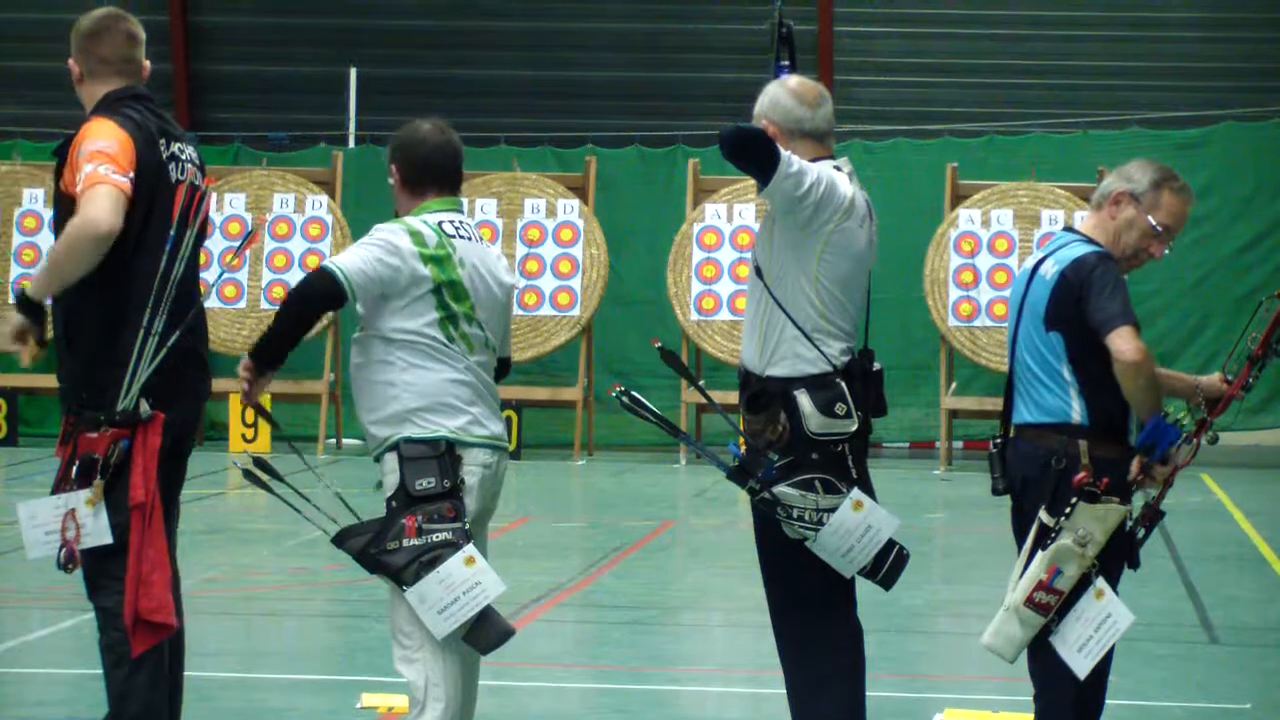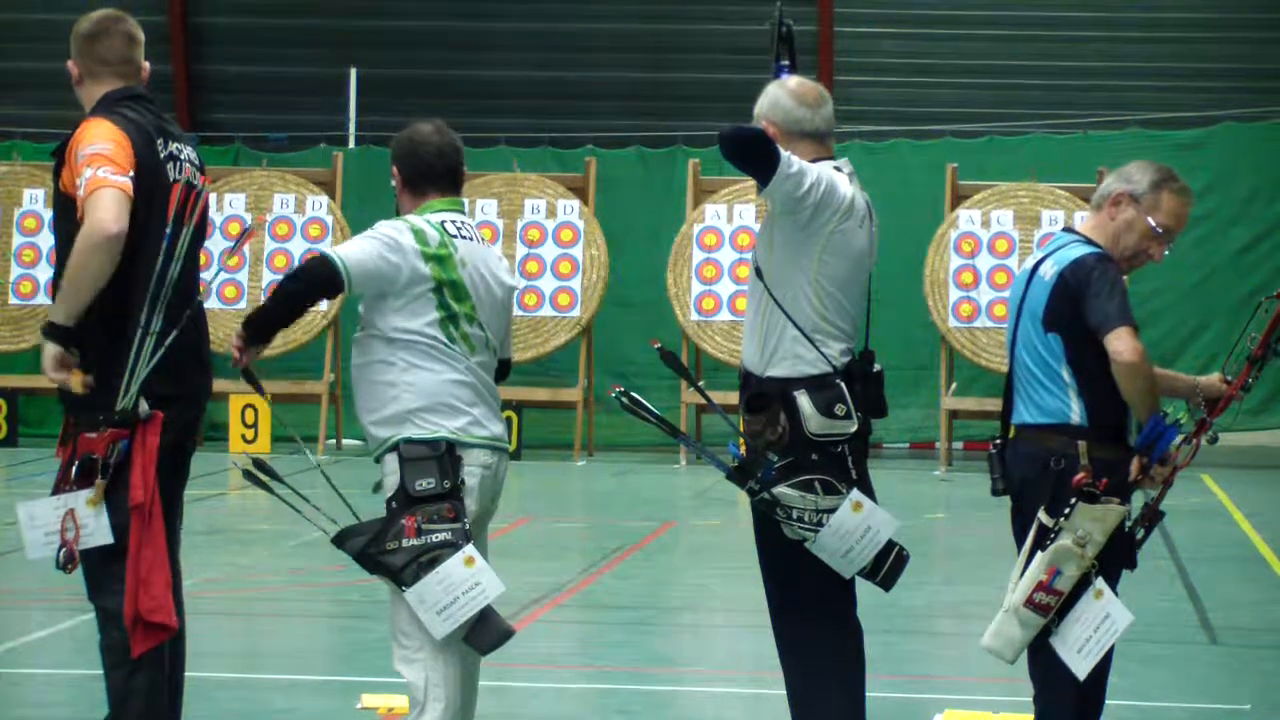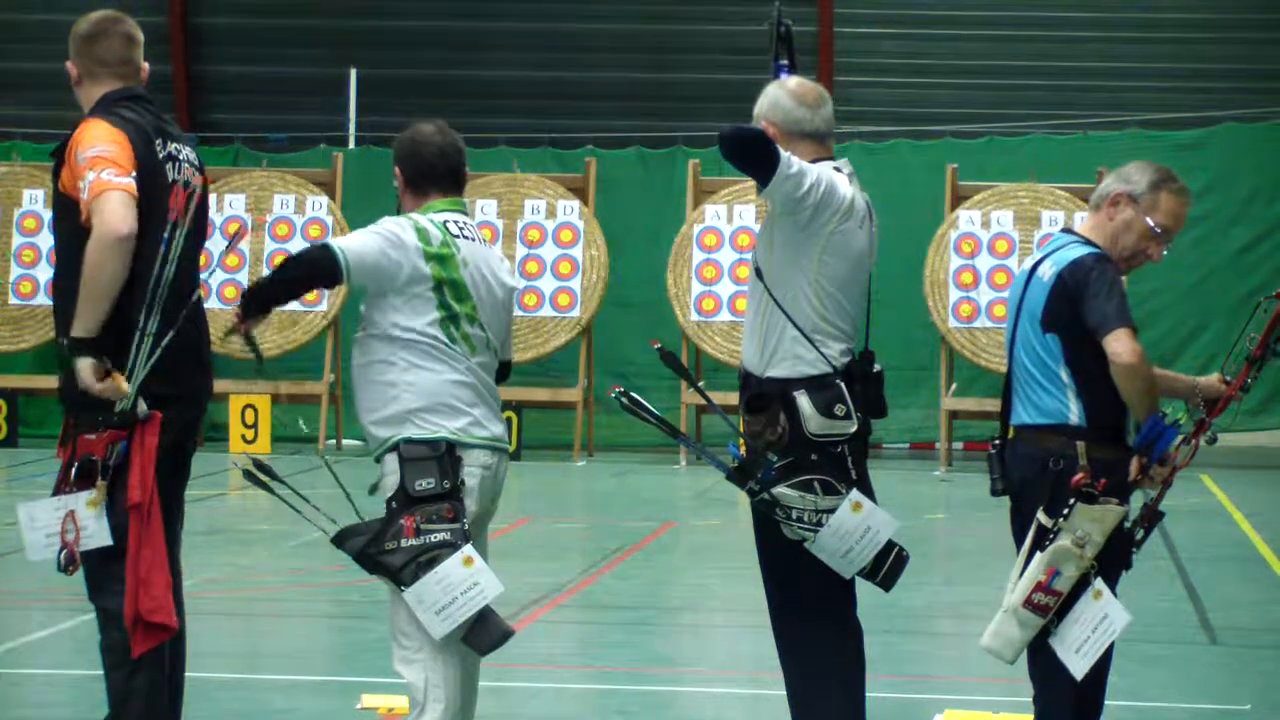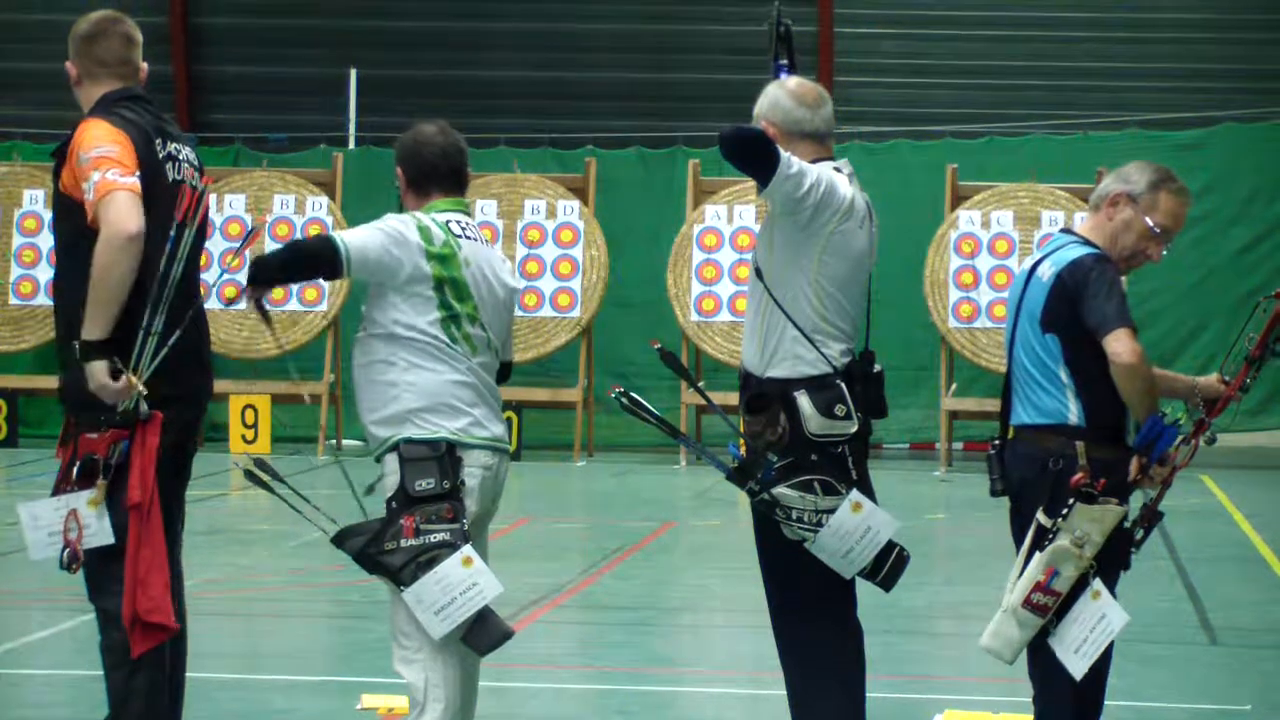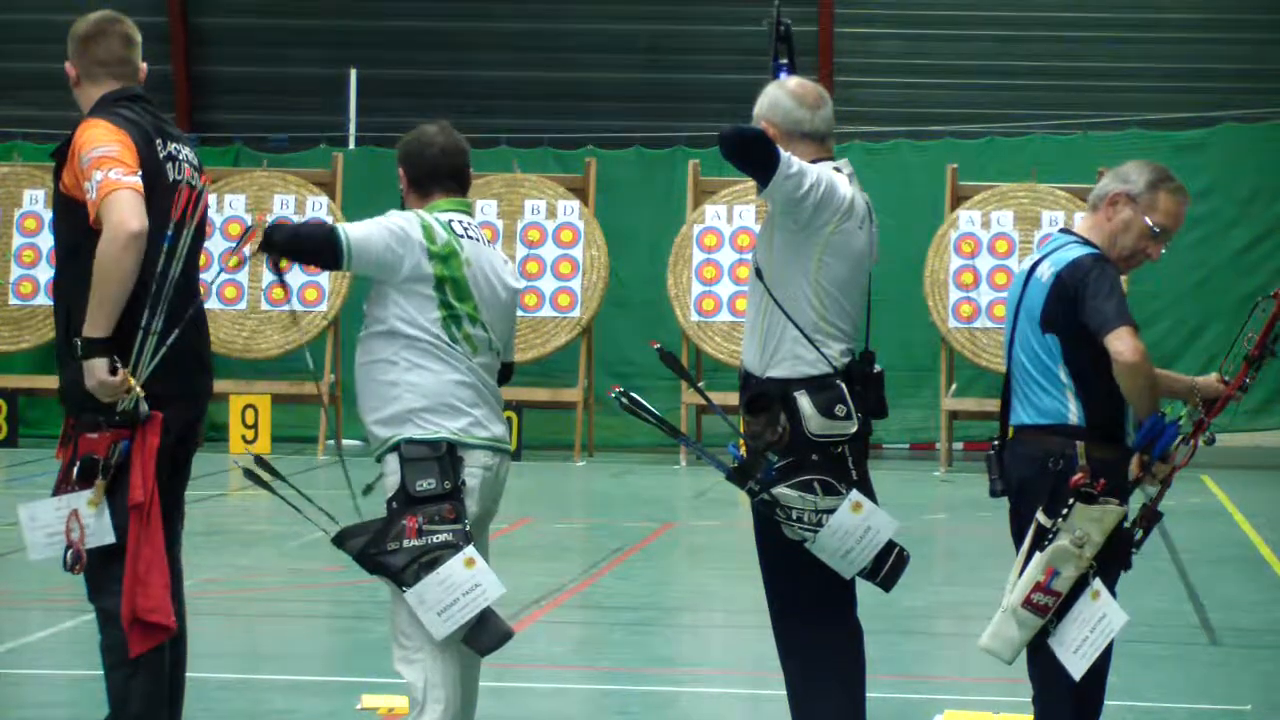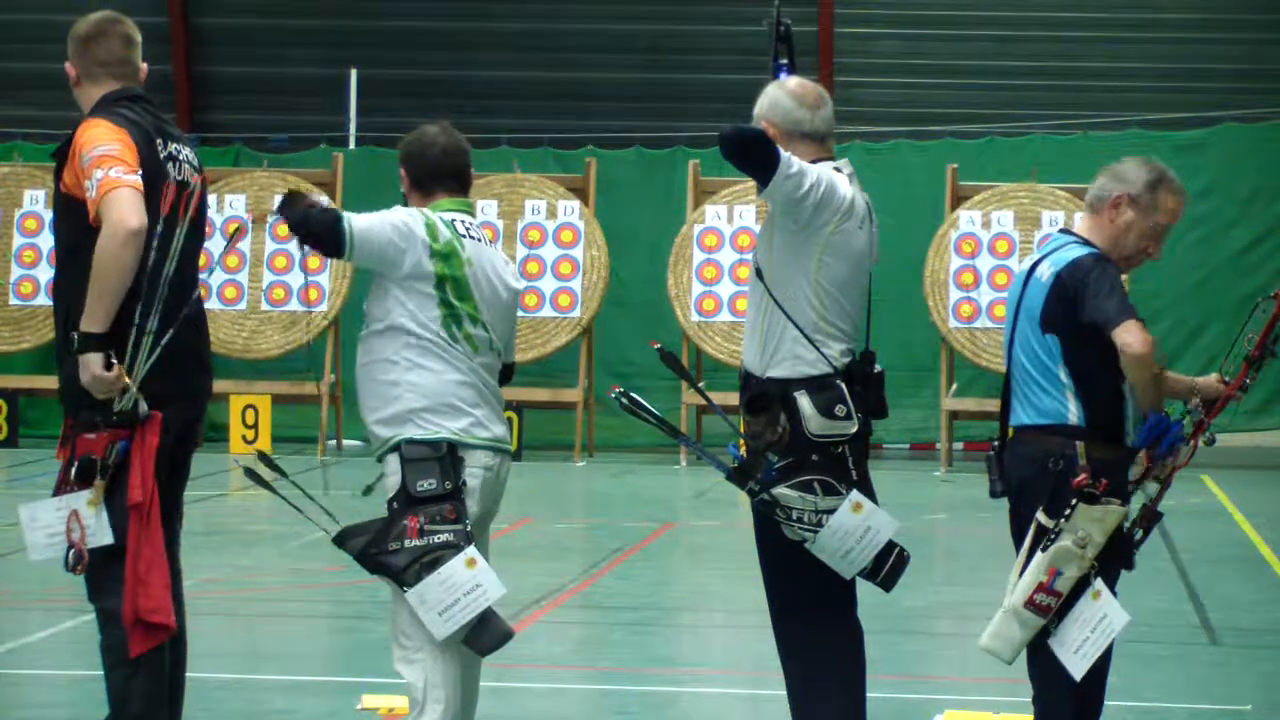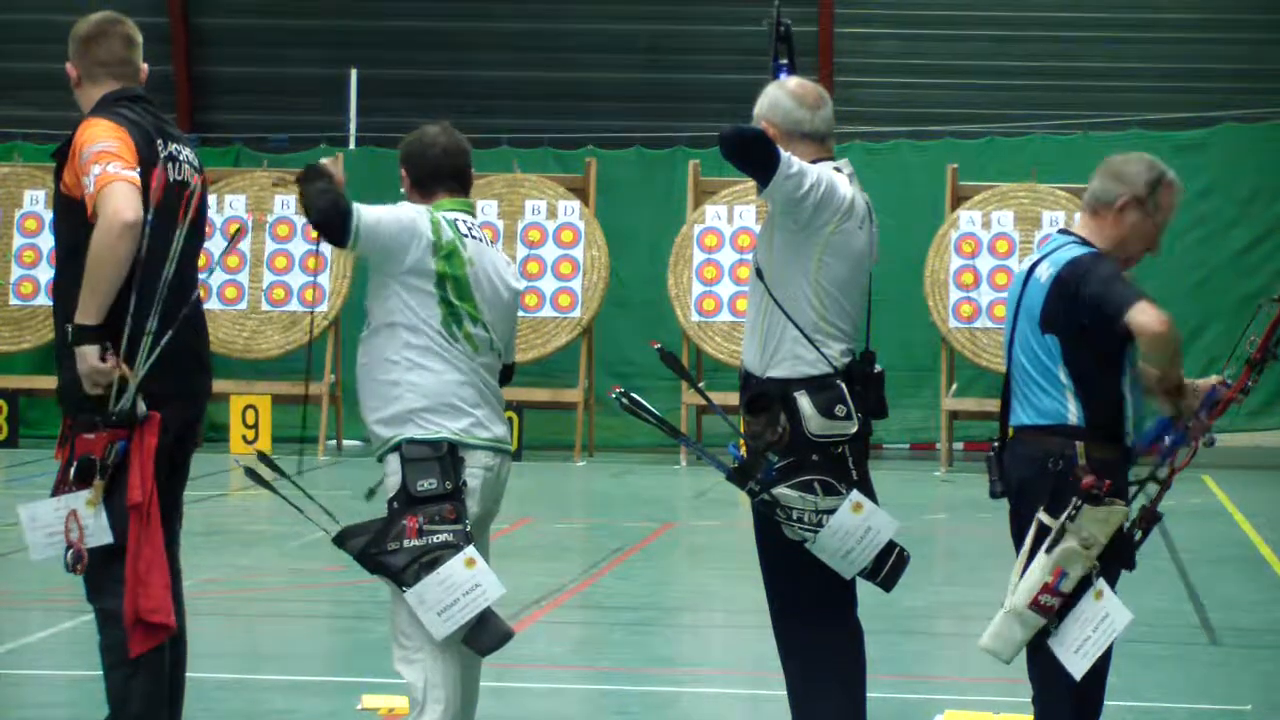
dt=0.1s
person 1, frame 1
left shoulder: (106, 133)
right shoulder: (176, 139)
left elbow: (99, 223)
left hip: (120, 387)
right hip: (172, 379)
left knee: (117, 568)
right knee: (149, 562)
person 1, frame 2
left shoulder: (102, 134)
right shoulder: (174, 141)
left elbow: (105, 227)
left wrist: (59, 328)
left hip: (123, 389)
right hip: (174, 380)
left knee: (122, 571)
right knee: (151, 561)
person 1, frame 3
left shoulder: (100, 134)
right shoulder: (174, 142)
left elbow: (115, 230)
left wrist: (81, 341)
left hip: (122, 388)
right hip: (176, 380)
left knee: (121, 572)
right knee: (154, 562)
person 1, frame 4
left shoulder: (100, 134)
right shoulder: (174, 142)
left elbow: (123, 230)
left wrist: (92, 345)
left hip: (125, 389)
right hip: (177, 380)
left knee: (121, 572)
right knee: (155, 563)
person 1, frame 5
left shoulder: (101, 135)
right shoulder: (173, 141)
left elbow: (126, 228)
left wrist: (94, 344)
left hip: (123, 387)
right hip: (176, 381)
left knee: (120, 573)
right knee: (154, 564)
person 1, frame 6
left shoulder: (100, 134)
right shoulder: (173, 141)
left elbow: (126, 225)
left wrist: (90, 340)
left hip: (123, 388)
right hip: (175, 381)
left knee: (120, 572)
right knee: (152, 564)
person 1, frame 7
left shoulder: (102, 133)
right shoulder: (174, 142)
left elbow: (120, 219)
left wrist: (84, 331)
left hip: (121, 387)
right hip: (175, 381)
left knee: (119, 574)
right knee: (153, 564)
person 2, frame 1
left shoulder: (814, 189)
right shoulder: (841, 191)
left elbow: (736, 142)
left wrist: (768, 139)
left hip: (802, 419)
right hip: (816, 407)
left knee: (812, 599)
right knee: (809, 594)
person 2, frame 2
left shoulder: (816, 189)
right shoulder: (842, 192)
left elbow: (737, 142)
left wrist: (766, 140)
left hip: (803, 420)
right hip: (814, 409)
left knee: (812, 601)
right knee: (809, 597)
person 2, frame 3
left shoulder: (815, 189)
right shoulder: (843, 192)
left elbow: (738, 143)
left wrist: (769, 141)
left hip: (802, 420)
right hip: (817, 408)
left knee: (812, 601)
right knee: (810, 595)
person 2, frame 4
left shoulder: (816, 190)
right shoulder: (842, 192)
left elbow: (737, 142)
left wrist: (765, 141)
left hip: (803, 421)
right hip: (816, 411)
left knee: (812, 601)
right knee: (809, 596)
person 2, frame 5
left shoulder: (816, 191)
right shoulder: (843, 193)
left elbow: (738, 144)
left wrist: (766, 140)
left hip: (803, 421)
right hip: (815, 411)
left knee: (813, 600)
right knee: (810, 596)
person 2, frame 6
left shoulder: (817, 192)
right shoulder: (843, 193)
left elbow: (737, 143)
left wrist: (765, 139)
left hip: (803, 422)
right hip: (814, 412)
left knee: (813, 601)
right knee: (810, 597)
person 2, frame 7
left shoulder: (815, 192)
right shoulder: (842, 192)
left elbow: (737, 143)
left wrist: (765, 135)
left hip: (802, 420)
right hip: (815, 410)
left knee: (813, 601)
right knee: (812, 597)
person 3, frame 1
left shoulder: (404, 240)
right shoulder: (490, 255)
left elbow: (315, 295)
left wrist: (262, 358)
right hip: (477, 451)
left knee: (425, 624)
person 3, frame 2
left shoulder: (404, 239)
right shoulder: (491, 256)
left elbow: (312, 279)
left wrist: (254, 331)
right hip: (478, 451)
left knee: (424, 623)
person 3, frame 3
left shoulder: (406, 237)
right shoulder: (493, 258)
left elbow: (314, 265)
left wrist: (253, 302)
right hip: (478, 452)
left knee: (424, 626)
person 3, frame 4
left shoulder: (409, 235)
right shoulder: (494, 258)
left elbow: (317, 255)
left wrist: (259, 271)
right hip: (479, 452)
left knee: (425, 626)
person 3, frame 5
left shoulder: (411, 234)
right shoulder: (497, 259)
left elbow: (319, 243)
left wrist: (272, 239)
right hip: (479, 451)
left knee: (424, 623)
person 3, frame 6
left shoulder: (414, 232)
right shoulder: (497, 259)
left elbow: (323, 228)
left wrist: (295, 202)
right hip: (480, 452)
left knee: (425, 622)
person 3, frame 7
left shoulder: (416, 228)
right shoulder: (497, 259)
left elbow: (330, 216)
left wrist: (319, 176)
right hip: (478, 452)
left knee: (424, 625)
person 4, frame 1
left shoulder: (1049, 258)
right shoulder: (1092, 266)
right elbow: (1129, 356)
left wrist: (1194, 388)
left hip: (1042, 459)
right hip: (1076, 467)
left knee: (1057, 614)
person 4, frame 2
left shoulder: (1049, 259)
right shoulder: (1090, 266)
right elbow: (1126, 356)
left wrist: (1194, 388)
left hip: (1041, 460)
right hip: (1075, 469)
left knee: (1057, 615)
person 4, frame 3
left shoulder: (1049, 259)
right shoulder: (1089, 268)
right elbow: (1125, 358)
left wrist: (1194, 387)
left hip: (1042, 461)
right hip: (1075, 469)
left knee: (1056, 613)
person 4, frame 4
left shoulder: (1049, 259)
right shoulder: (1089, 267)
right elbow: (1125, 358)
left wrist: (1193, 388)
left hip: (1042, 461)
right hip: (1075, 470)
left knee: (1057, 614)
person 4, frame 5
left shoulder: (1049, 259)
right shoulder: (1088, 268)
right elbow: (1129, 354)
left wrist: (1193, 387)
left hip: (1043, 462)
right hip: (1074, 469)
left knee: (1057, 613)
person 4, frame 6
left shoulder: (1049, 260)
right shoulder: (1088, 268)
right elbow: (1135, 348)
left wrist: (1193, 388)
right wrist: (1157, 420)
left hip: (1044, 463)
right hip: (1074, 470)
left knee: (1058, 615)
person 4, frame 7
left shoulder: (1049, 261)
right shoulder: (1086, 269)
right elbow: (1154, 327)
left wrist: (1190, 389)
right wrist: (1175, 388)
left hip: (1044, 463)
right hip: (1074, 470)
left knee: (1058, 613)
